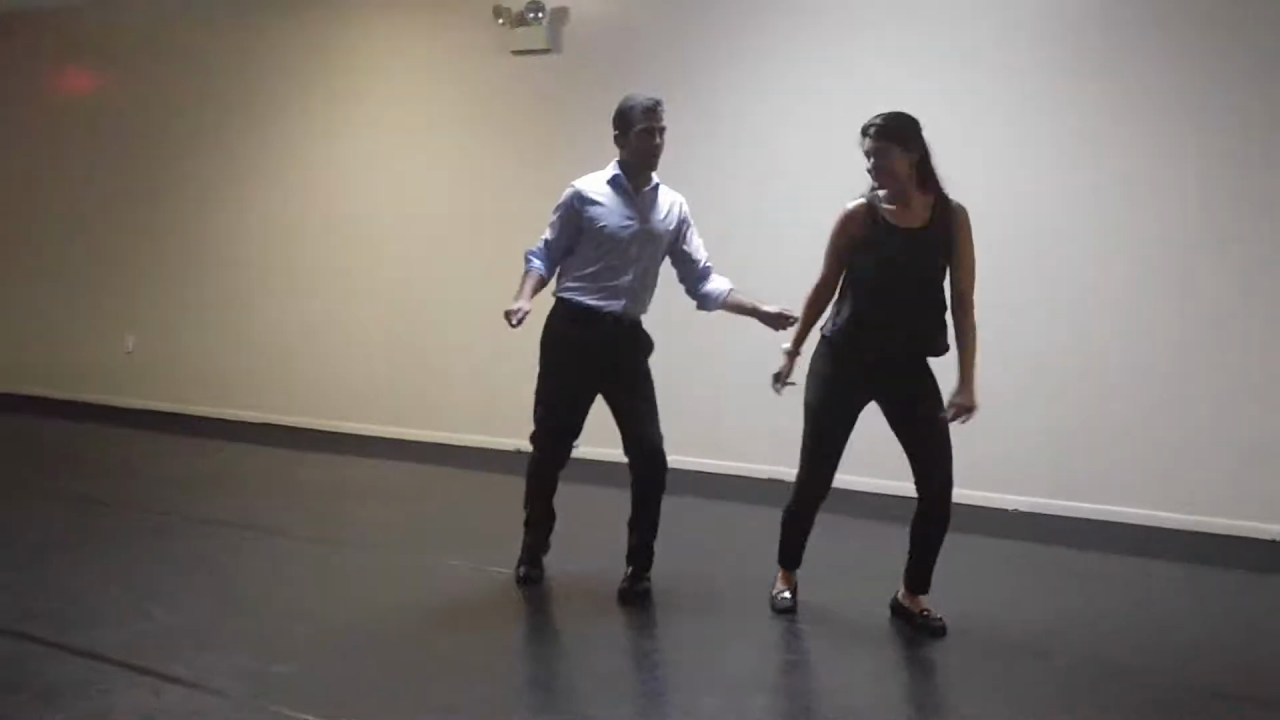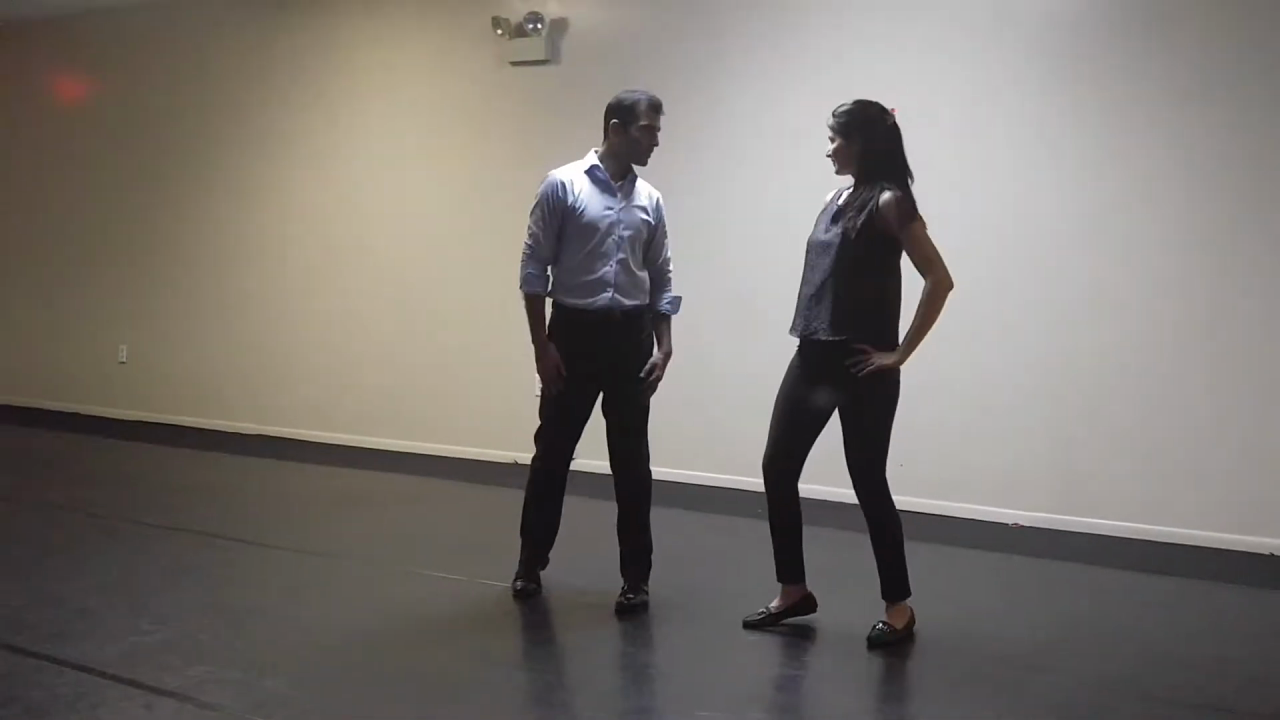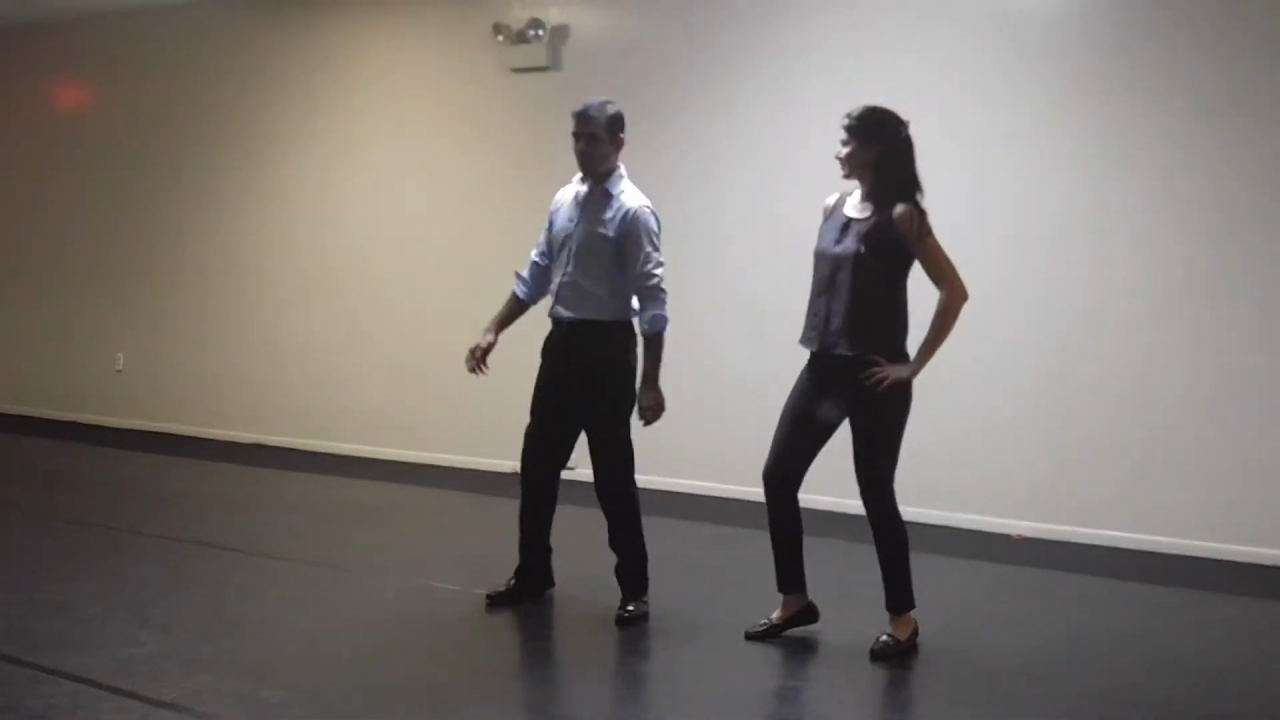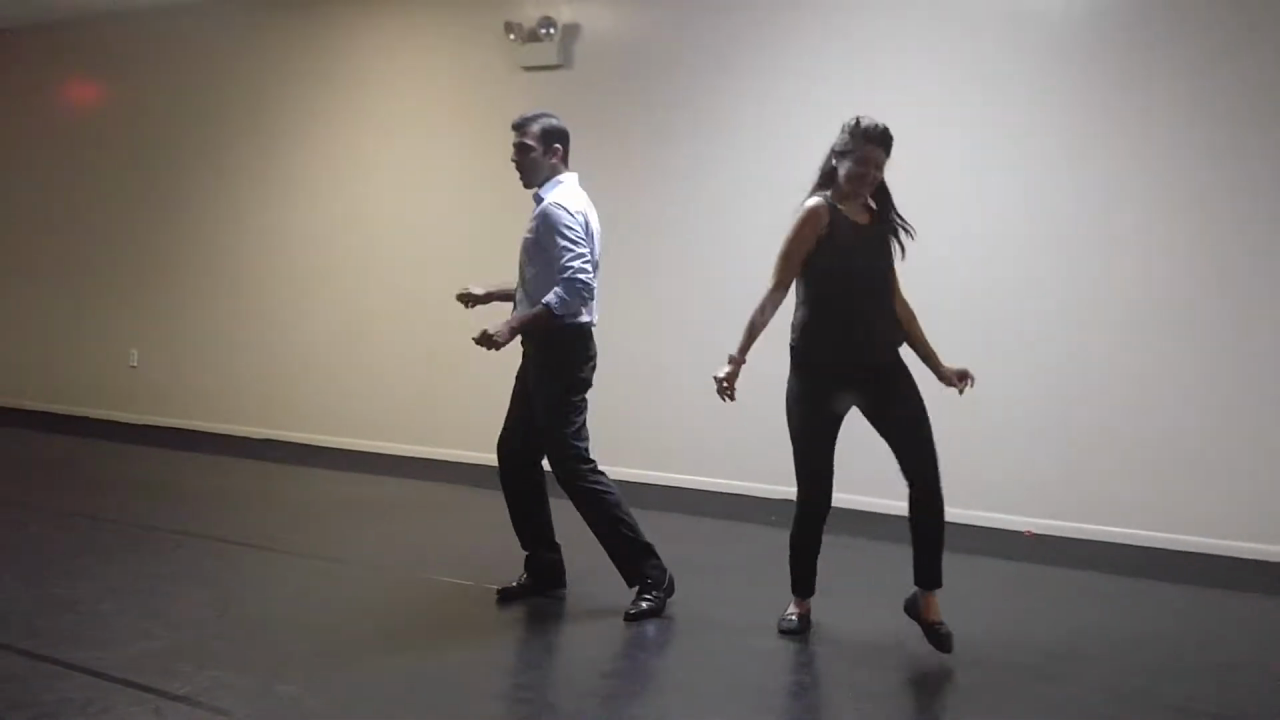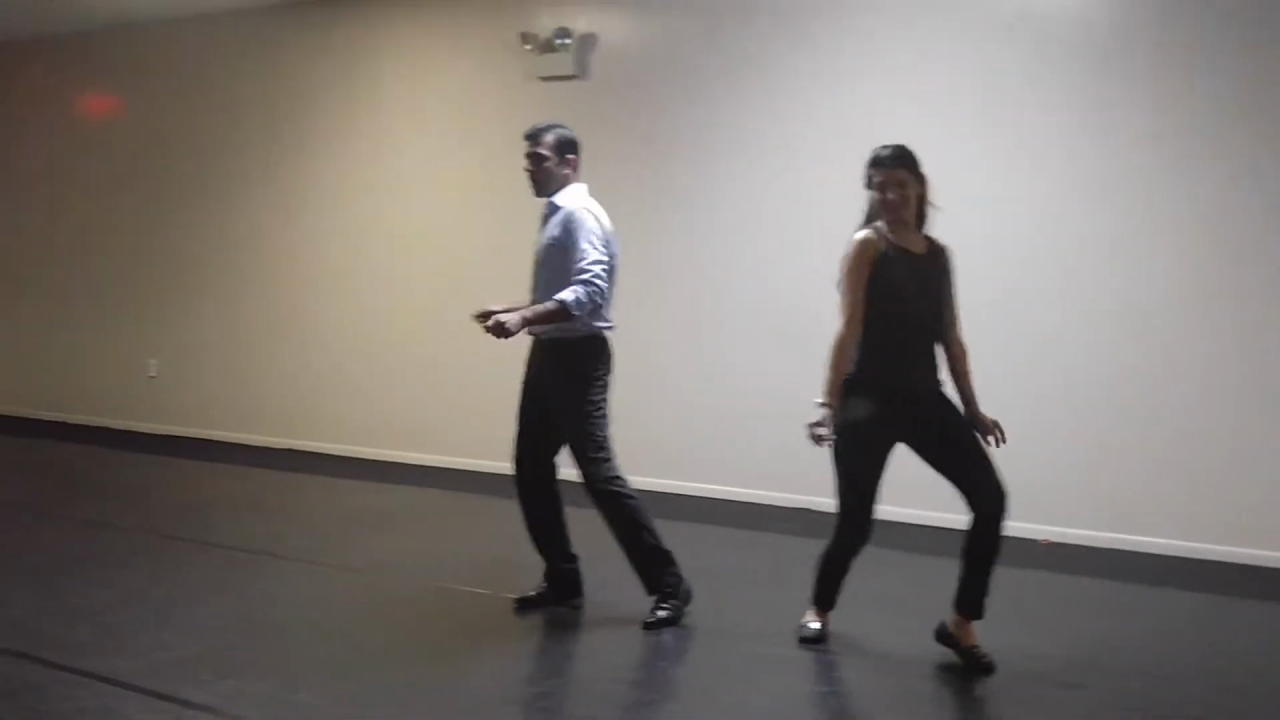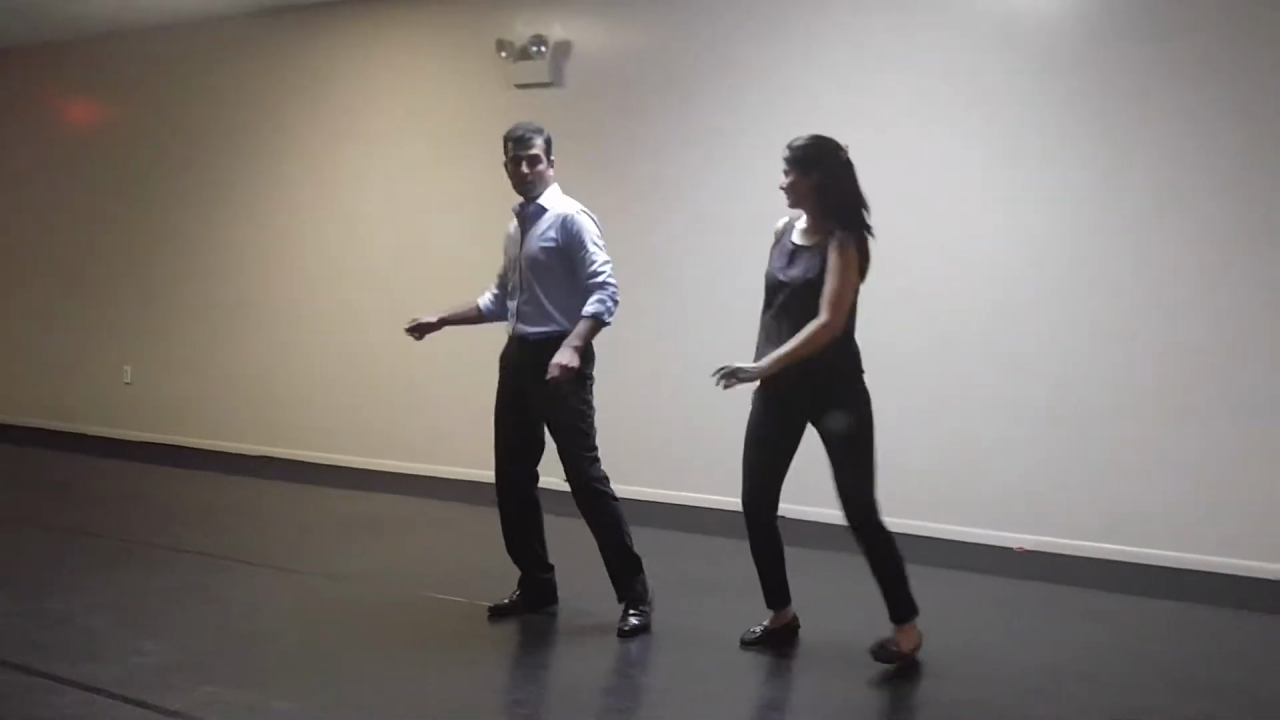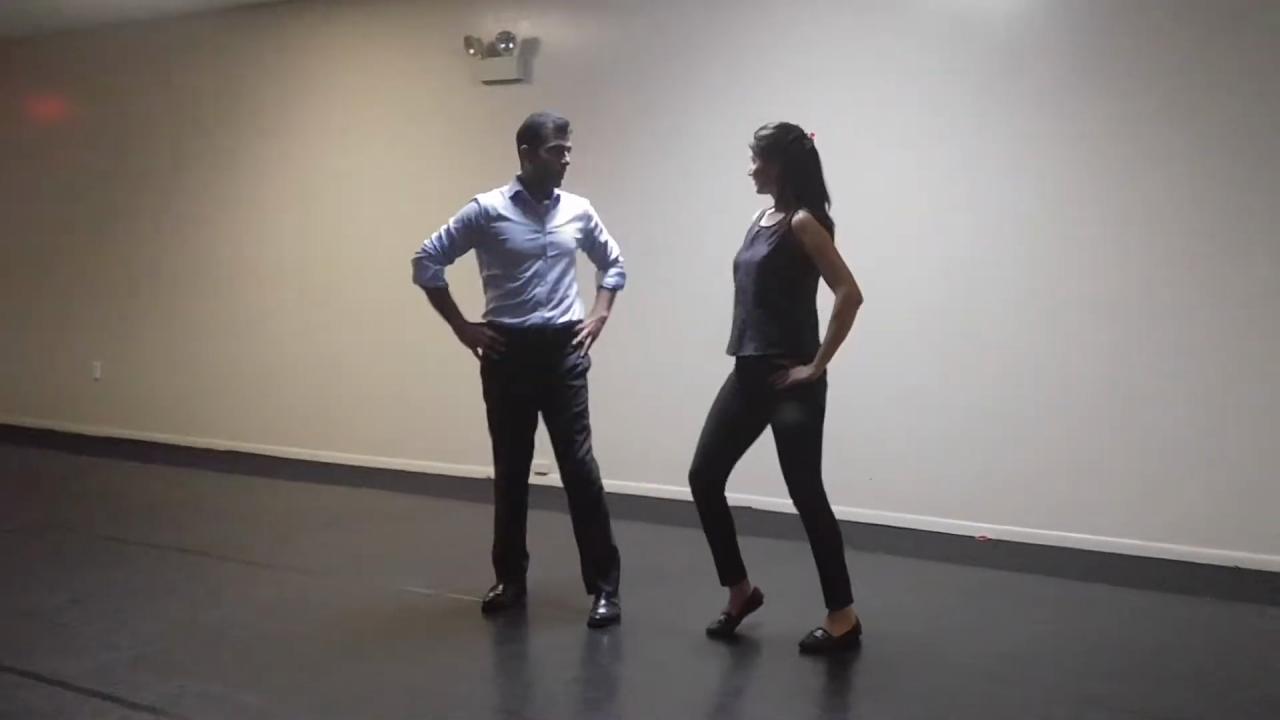
dt=0.7s
person 1, frame 1
left shoulder: (951, 216)
right shoulder: (858, 215)
left elbow: (963, 304)
right elbow: (826, 287)
left wrist: (966, 381)
right wrist: (792, 352)
left hip: (909, 369)
right hip: (842, 360)
left knee: (938, 486)
right knee: (815, 480)
left ankle: (911, 594)
right ankle: (785, 574)
person 1, frame 2
left shoulder: (888, 201)
right shoulder: (836, 200)
left elbow: (939, 279)
left wrist: (901, 352)
right wrist: (812, 346)
left hip: (860, 364)
right hip: (812, 356)
left knee: (869, 483)
right knee: (777, 468)
left ankle: (899, 605)
right ankle: (793, 590)
person 1, frame 3
left shoulder: (901, 216)
right shoulder: (833, 207)
left elbow: (954, 291)
left wrist: (915, 364)
left hip: (875, 375)
right hip: (823, 368)
left knee: (876, 496)
right knee: (777, 476)
left ankle: (902, 618)
right ankle: (794, 601)
person 1, frame 4
left shoulder: (882, 222)
right shoulder: (816, 212)
left elbow: (895, 301)
right elbow: (776, 291)
left wrist: (938, 366)
right wrist: (738, 358)
left hip: (882, 370)
right hip: (816, 373)
left knee: (924, 474)
right knee: (813, 497)
left ankle: (927, 596)
right ankle: (801, 601)
person 1, frame 5
left shoulder: (938, 255)
right shoulder: (867, 244)
left elbow: (950, 337)
right elbow: (851, 330)
left wrist: (973, 409)
right wrist: (829, 404)
left hip: (923, 398)
right hip: (866, 399)
left knee: (991, 501)
right knee: (856, 524)
left ankle: (961, 623)
right ankle: (819, 609)
person 1, frame 6
left shoulder: (844, 241)
right shoulder: (783, 231)
left elbow: (831, 321)
left wrist: (766, 364)
left hip: (835, 389)
right hip: (777, 388)
left knee: (860, 509)
right knee: (756, 504)
left ankle: (905, 624)
right ankle: (781, 614)
person 1, frame 7
left shoulder: (802, 223)
right shoulder: (761, 221)
left elbow: (849, 293)
left wrist: (818, 365)
right wrist: (747, 359)
left hip: (790, 379)
right hip: (748, 373)
left knee: (806, 494)
right knee: (704, 478)
left ankle: (843, 615)
right ankle: (740, 590)
person 2, frame 1
left shoulder: (672, 208)
right shoulder: (585, 194)
left elbow: (701, 279)
right elbow: (546, 254)
left wrist: (759, 310)
right wrist: (525, 298)
left hip: (626, 340)
right hip: (572, 332)
left knee: (649, 457)
right knee: (550, 447)
left ankle: (638, 565)
right ankle: (533, 548)
person 2, frame 2
left shoulder: (650, 199)
right shoulder: (562, 185)
left elbow: (660, 280)
right elbow: (534, 268)
left wrist: (663, 345)
right wrist: (541, 343)
left hip: (630, 335)
right hip: (574, 331)
left knee: (632, 460)
right knee: (553, 450)
left ankle: (636, 577)
right ankle: (531, 563)
person 2, frame 3
left shoulder: (634, 210)
right shoulder: (564, 201)
left elbow: (653, 300)
right elbow: (537, 274)
left wrist: (649, 380)
right wrist: (493, 332)
left hip: (607, 348)
right hip: (561, 343)
left knee: (612, 470)
right knee: (539, 461)
left ankle: (635, 588)
right ankle: (533, 572)
person 2, frame 4
left shoulder: (559, 208)
right shoulder: (555, 203)
left elbow: (575, 288)
left wrist: (511, 326)
right wrist: (495, 294)
left hip: (561, 349)
right hip: (544, 349)
left knee: (572, 465)
right knee: (515, 456)
left ankle: (650, 576)
right ankle: (544, 568)
person 2, frame 5
left shoulder: (581, 215)
right shoulder: (555, 216)
left elbow: (590, 291)
left wrist: (525, 318)
right wrist: (510, 312)
left hip: (578, 357)
right hip: (547, 355)
left knee: (597, 472)
right knee: (531, 468)
left ankle: (668, 585)
right ankle: (562, 577)
person 2, frame 6
left shoulder: (571, 217)
right shoulder: (516, 224)
left elbow: (604, 290)
left wrist: (574, 346)
right wrist: (441, 320)
left hip: (559, 361)
right hip: (518, 359)
left knee: (585, 475)
right knee: (512, 478)
left ankle: (634, 595)
right ankle: (536, 583)
person 2, frame 7
left shoulder: (579, 212)
right shoulder: (487, 210)
left elbow: (613, 263)
right elbow: (427, 262)
left wrist: (599, 316)
right wrist: (462, 326)
left hip: (564, 351)
right hip: (507, 352)
left knee: (579, 467)
right knee: (510, 470)
left ankle: (604, 586)
right ankle: (510, 578)
